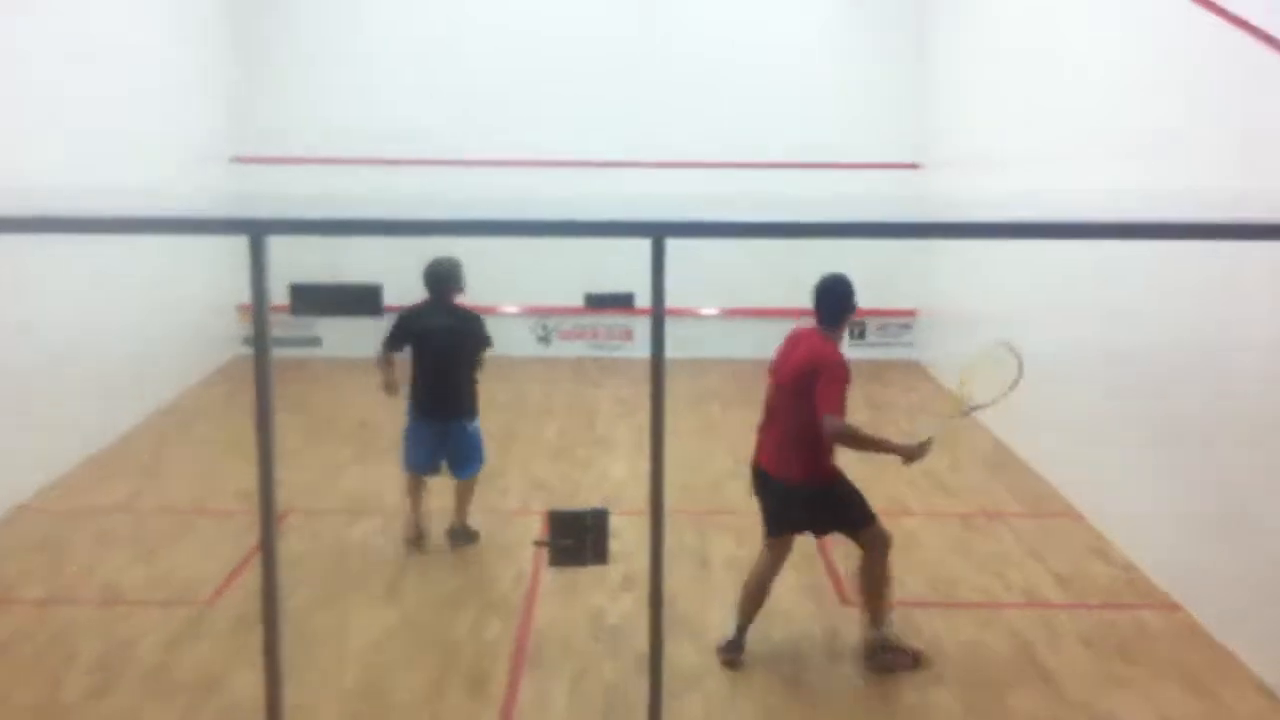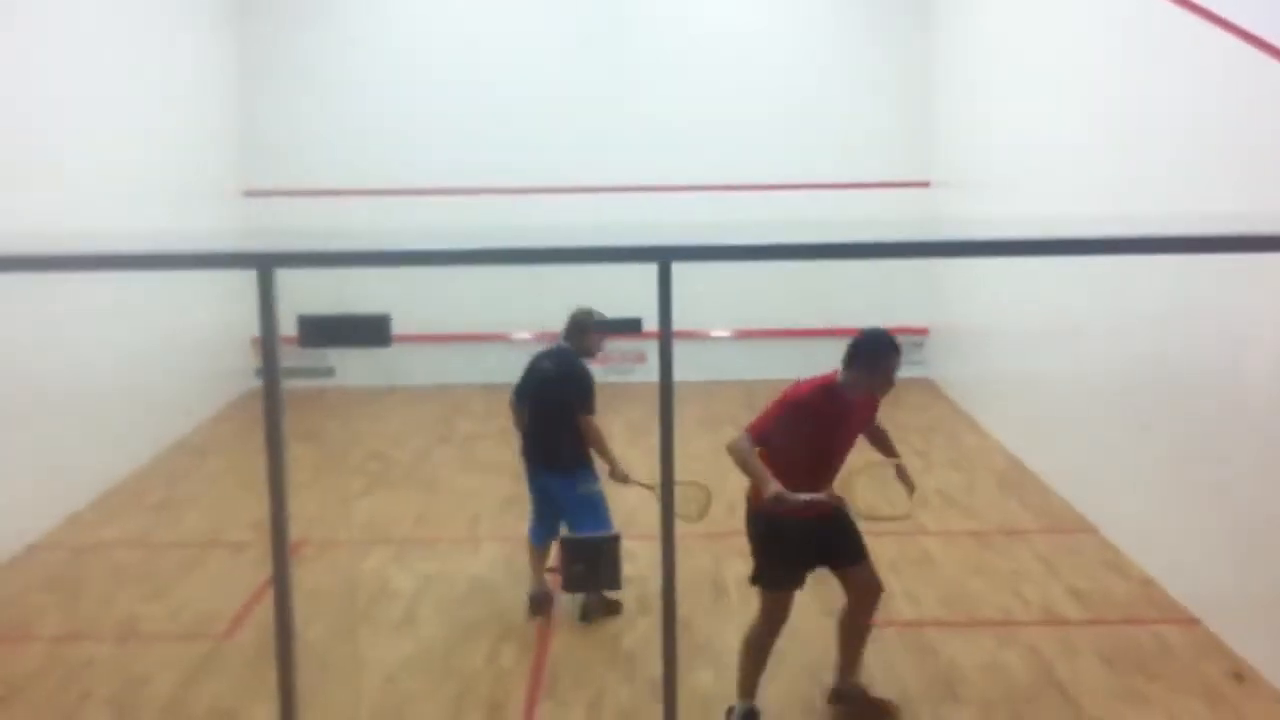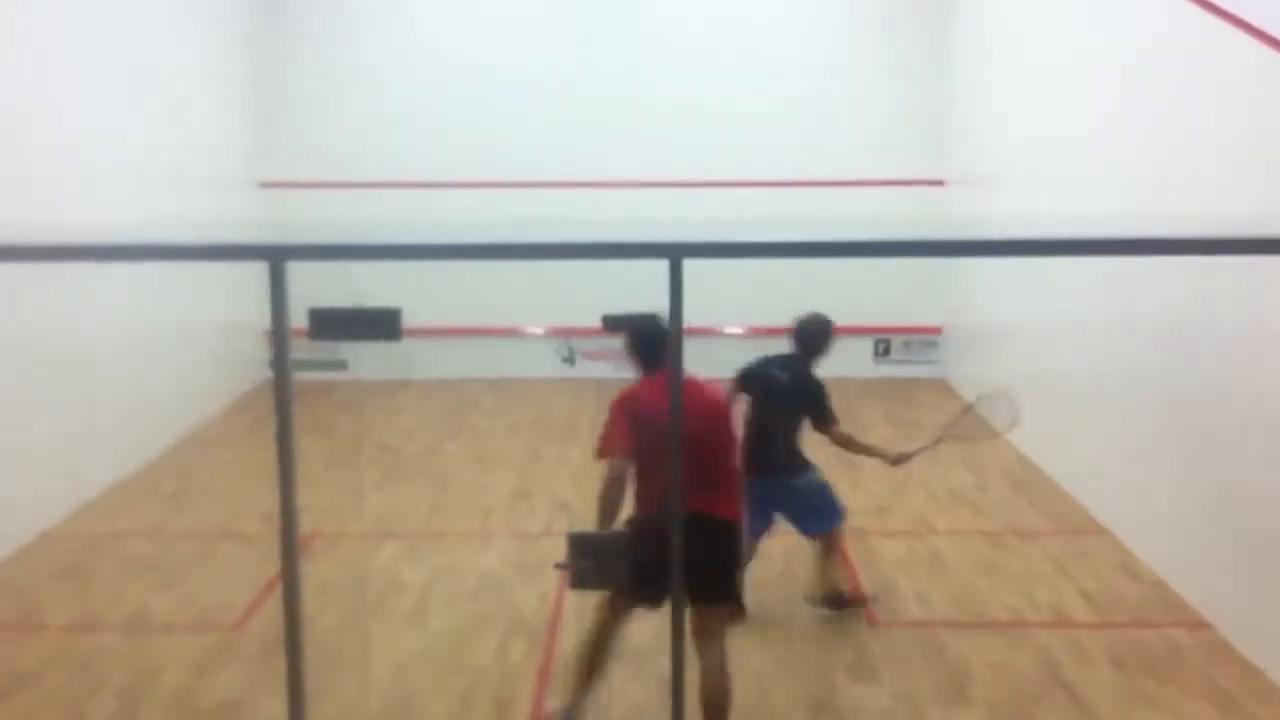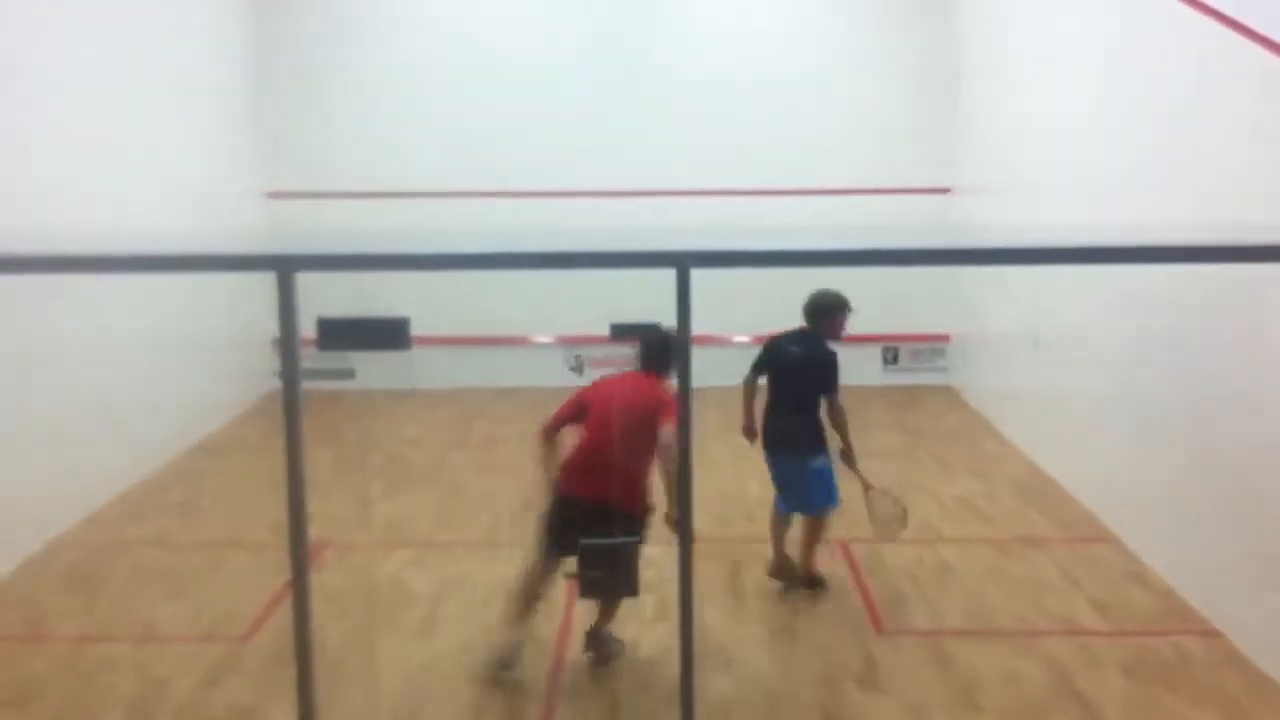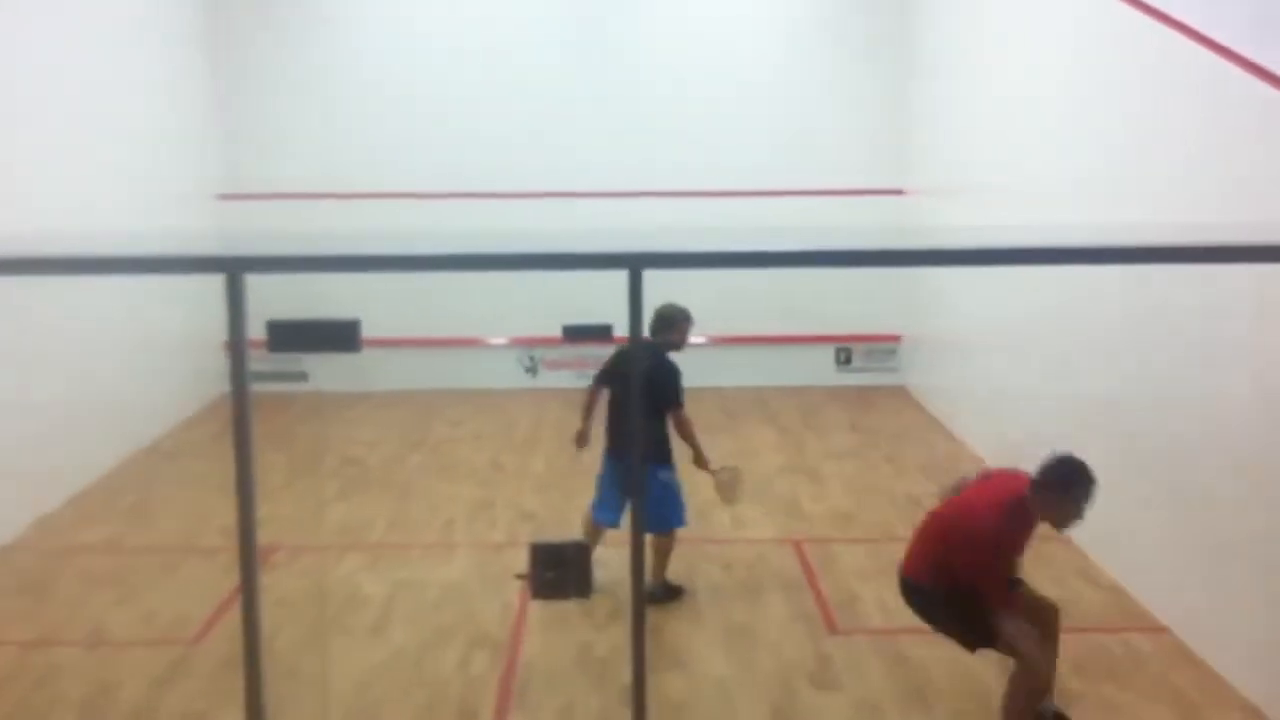
dt=1s
person 1, frame 1
left shoulder: (795, 340)
right shoulder: (831, 362)
right elbow: (834, 430)
right wrist: (897, 449)
left hip: (768, 467)
right hip: (808, 474)
left knee: (773, 551)
right knee: (877, 542)
left ankle: (736, 639)
right ankle: (879, 643)
person 1, frame 2
left shoulder: (866, 398)
right shoulder: (803, 399)
right elbow: (740, 443)
left wrist: (896, 461)
right wrist: (768, 484)
left hip: (822, 504)
right hip: (777, 511)
left knee: (868, 588)
right knee: (774, 613)
left ankle: (847, 687)
person 1, frame 3
left shoulder: (628, 403)
right shoulder: (713, 397)
left elbow: (617, 473)
right elbow: (734, 468)
right wrist: (738, 529)
left hip: (657, 520)
right hip: (716, 523)
left knee: (609, 614)
right knee: (711, 639)
person 1, frame 4
left shoulder: (600, 386)
right shoulder: (665, 400)
left elbow: (549, 430)
right elbow: (666, 445)
left wrist: (551, 473)
right wrist: (674, 504)
left hip: (574, 488)
right hip: (622, 500)
left knee: (545, 564)
right knee: (622, 571)
left ankle: (514, 639)
right ankle: (599, 637)
person 1, frame 5
left shoulder: (1017, 484)
right shoulder: (999, 531)
left elbow: (962, 489)
right elbow: (1003, 616)
right wrist: (1038, 661)
left hip: (961, 571)
right hip: (929, 585)
left knee: (1046, 615)
right knee: (1031, 662)
person 2, frame 1
left shoulder: (411, 317)
right shoulder: (470, 320)
left elbow: (387, 352)
right elbow: (478, 360)
left wrist: (389, 376)
left hip: (423, 408)
right hip: (460, 408)
left knee: (417, 468)
right knee: (468, 468)
left ankle: (414, 524)
right ankle: (458, 526)
person 2, frame 2
left shoulder: (539, 361)
right shoulder: (578, 373)
left elbow: (516, 404)
right elbow: (586, 425)
right wrist: (612, 464)
left hip: (536, 460)
right hip: (569, 465)
left knee: (542, 526)
right knee: (593, 530)
left ankle: (538, 589)
right ankle: (592, 598)
person 2, frame 3
left shoulder: (766, 366)
right shoulder: (810, 386)
left elbow: (734, 391)
right elbow: (835, 435)
right wrist: (885, 455)
left hip: (752, 466)
right hip: (787, 468)
left knee: (751, 533)
right knee: (830, 521)
right ankle: (831, 590)
person 2, frame 4
left shoulder: (778, 343)
right shoulder: (825, 356)
left elbow: (750, 380)
right elbow: (833, 407)
left wrist: (748, 419)
right wrist: (847, 445)
left hip: (774, 436)
right hip: (806, 442)
left knee: (785, 500)
right knee: (819, 506)
left ankle: (779, 560)
right ankle: (805, 570)
person 2, frame 5
left shoulder: (623, 355)
right shoulder: (666, 369)
left elbow: (594, 388)
right elbow: (678, 418)
left wrist: (585, 426)
right wrist: (698, 452)
left hip: (616, 450)
right hip: (652, 455)
left knee: (600, 512)
right knee: (667, 520)
right ankle: (658, 584)
